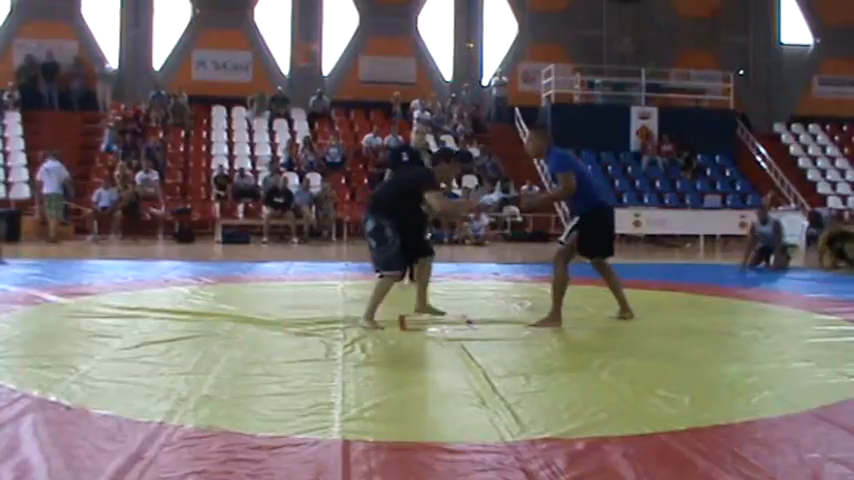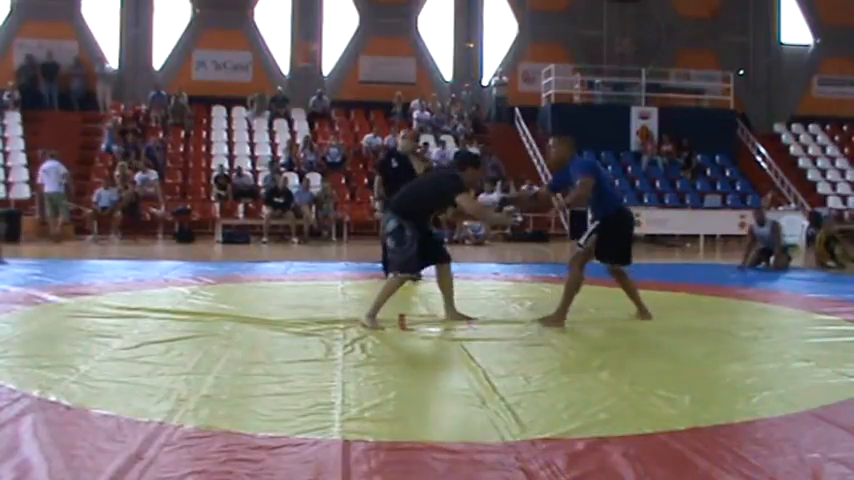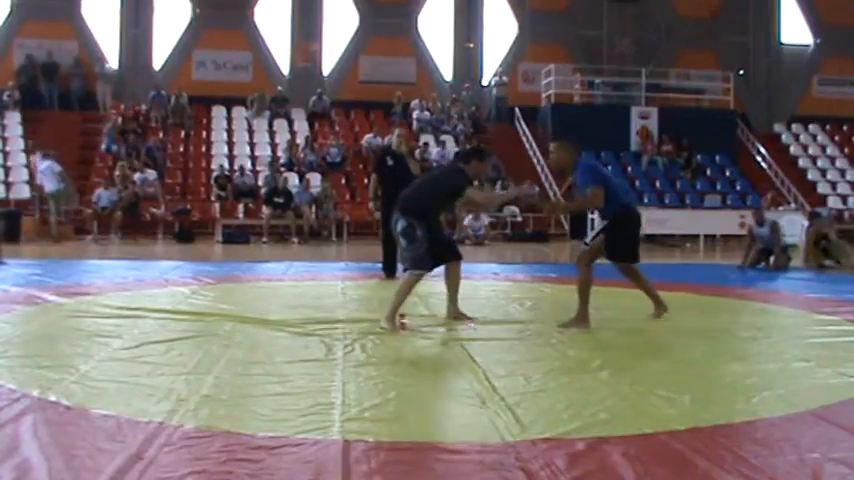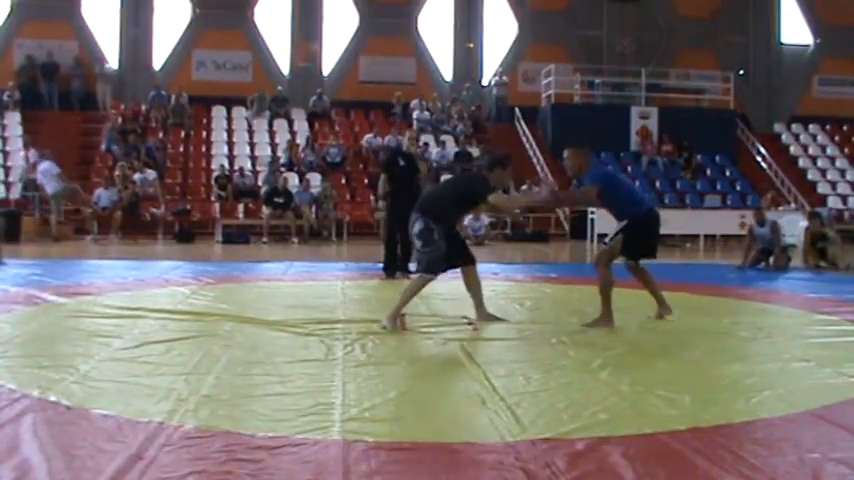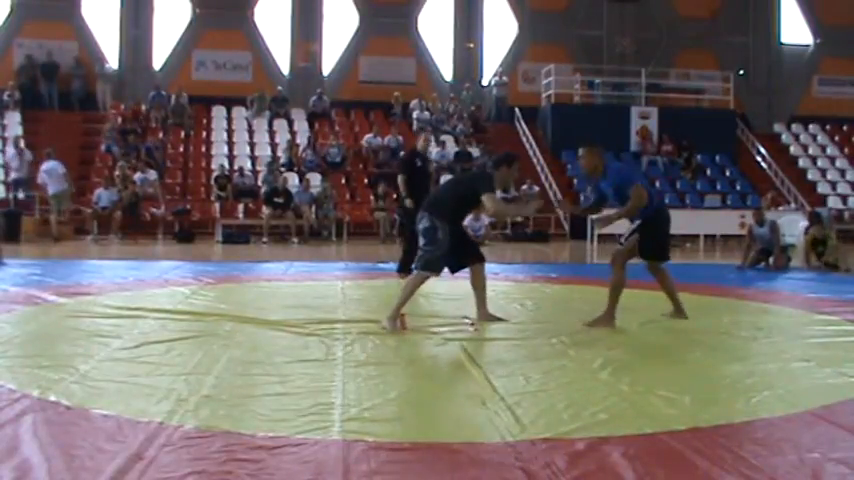
dt=0.4s
person 1, frame 1
left shoulder: (557, 158)
right shoulder: (561, 157)
left elbow: (568, 187)
right elbow: (564, 191)
left wrist: (540, 199)
right wrist: (537, 199)
left hip: (591, 215)
right hip: (601, 211)
left knee: (561, 259)
right knee: (599, 262)
left ankle: (555, 316)
right ankle: (625, 308)
person 1, frame 2
left shoulder: (582, 166)
right shoulder: (565, 172)
left elbow: (584, 192)
right elbow: (541, 196)
left wrist: (565, 204)
right wrist: (517, 199)
left hip: (612, 220)
right hip: (620, 219)
left knee: (577, 261)
right knee: (615, 268)
left ankle: (559, 316)
right ankle: (642, 310)
person 1, frame 3
left shoulder: (585, 169)
right shoulder: (579, 172)
left elbow: (596, 202)
right elbow: (586, 203)
left wrist: (564, 207)
right wrist: (563, 207)
left hip: (620, 219)
right hip: (626, 217)
left knee: (584, 260)
right knee: (625, 266)
left ankle: (582, 317)
right ankle: (658, 304)
person 1, frame 4
left shoulder: (595, 174)
right shoulder: (587, 177)
left elbow: (584, 197)
right elbow: (573, 198)
left hip: (639, 221)
right hip: (645, 219)
left knee: (602, 260)
right knee: (632, 264)
left ankle: (606, 316)
right ankle: (662, 306)
person 1, frame 5
left shoulder: (617, 173)
right shoulder: (599, 180)
left elbow: (642, 198)
right elbow: (595, 207)
left wrist: (612, 217)
right wrist: (573, 210)
left hip: (650, 219)
right hip: (655, 219)
left knee: (618, 259)
right knee: (653, 265)
left ankle: (609, 315)
right ankle: (679, 309)
person 2, frame 1
left shoulder: (426, 177)
right shoulder: (426, 177)
left elbow: (437, 208)
right elbow: (440, 205)
left wrist: (460, 214)
right wrist: (468, 203)
left hip: (397, 218)
right hip: (380, 219)
left knee: (424, 255)
right knee: (393, 271)
left ankle: (421, 303)
right ankle: (367, 317)
person 2, frame 2
left shoulder: (450, 179)
right shoulder: (452, 182)
left elbow: (461, 209)
right elbow: (472, 208)
left wrist: (488, 216)
right wrist: (502, 219)
left hip: (416, 219)
right hip: (399, 219)
left knee: (442, 261)
right knee: (403, 272)
left ankle: (451, 311)
right ankle: (370, 315)
person 2, frame 3
left shoulder: (455, 174)
right shoulder: (457, 175)
left elbow: (476, 202)
right elbow: (485, 199)
right wrist: (512, 193)
left hip: (425, 218)
right hip: (408, 218)
left knee: (452, 258)
right knee: (417, 269)
left ankle: (453, 310)
right ankle: (389, 317)
person 2, frame 4
left shoulder: (477, 181)
right shoulder: (479, 182)
right elbow: (506, 204)
right wrist: (538, 198)
left hip: (442, 221)
right hip: (426, 220)
left knee: (467, 263)
right knee: (428, 272)
left ankle: (481, 313)
right ankle: (392, 317)
person 2, frame 5
left shoulder: (484, 181)
right shoulder: (485, 179)
left elbow: (494, 207)
right elbow: (493, 208)
right wrist: (524, 210)
left hip: (448, 221)
right hip: (433, 219)
left knee: (476, 261)
right knee: (426, 270)
left ankle: (482, 312)
right ankle: (392, 316)
person 3, frame 1
left shoulder: (427, 153)
right shoulder: (400, 151)
left elbow: (433, 169)
right elbow: (390, 172)
left wrist: (423, 151)
right wrist: (387, 194)
left hip: (420, 200)
right hip: (401, 199)
left knee: (417, 236)
right knee: (400, 235)
left ankle: (414, 272)
right ankle: (399, 270)
person 3, frame 2
left shoulder: (414, 156)
right shoulder: (389, 156)
left elbow: (421, 171)
right elbow: (379, 178)
left wrist: (411, 154)
right wrist: (378, 199)
right ankle: (389, 269)
person 3, frame 3
left shoulder: (408, 155)
right shoulder: (384, 154)
left elbow: (416, 172)
right elbow: (375, 177)
left wrist: (406, 155)
right wrist: (373, 198)
right hip: (389, 200)
right knee: (389, 235)
right ankle: (389, 269)
person 3, frame 4
left shoulder: (414, 158)
right shoulder: (394, 155)
right elbow: (384, 177)
left wrist: (416, 160)
right wrist: (382, 197)
left hip: (412, 202)
right hip: (395, 201)
left knee: (408, 235)
right knee: (391, 235)
left ankle: (402, 266)
right ankle: (389, 268)
person 3, frame 5
left shoulder: (424, 158)
right shoulder: (409, 157)
right elbow: (401, 178)
right wrist: (406, 198)
left hip: (421, 202)
right hip: (411, 202)
left knee: (412, 235)
right knee: (412, 235)
left ankle: (404, 267)
right ankle: (404, 267)
